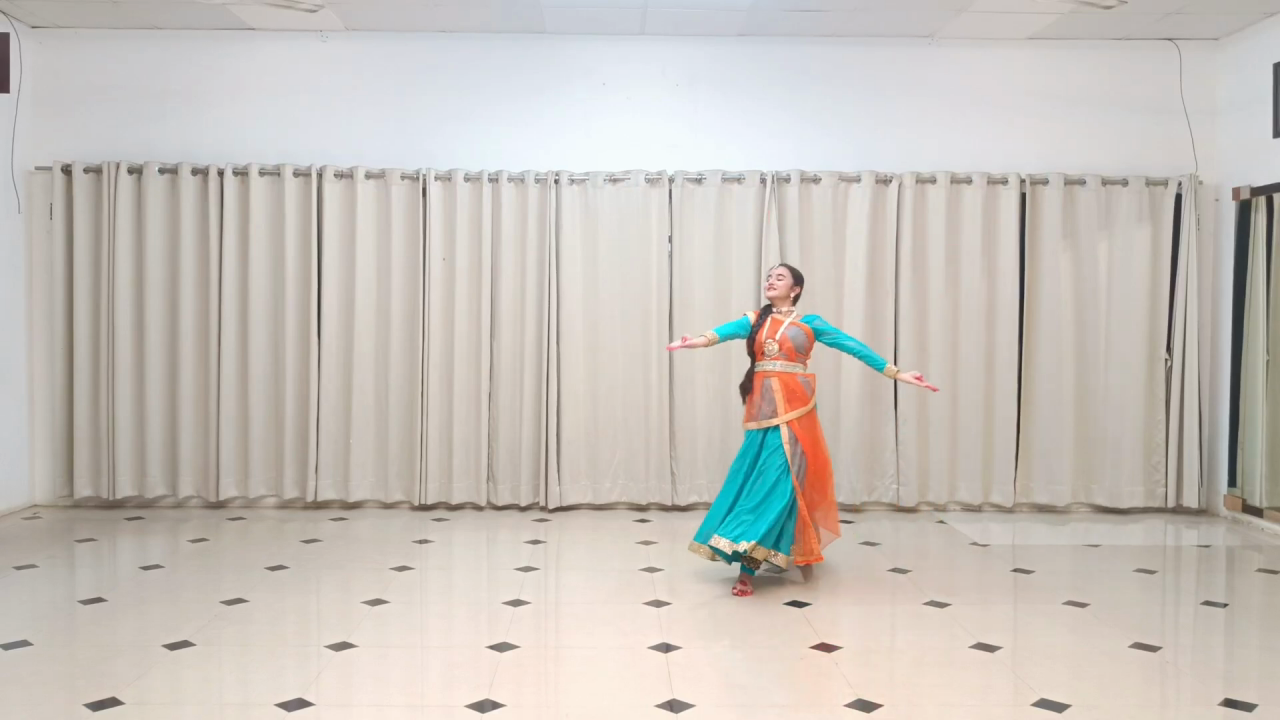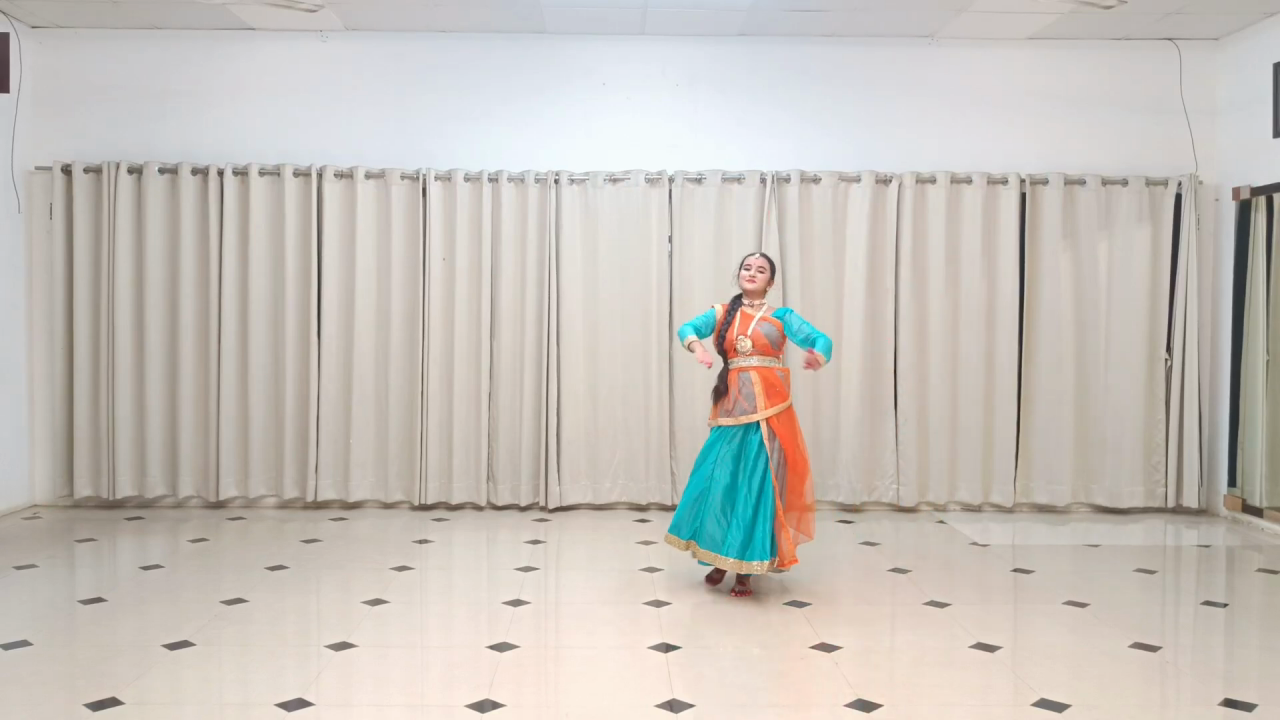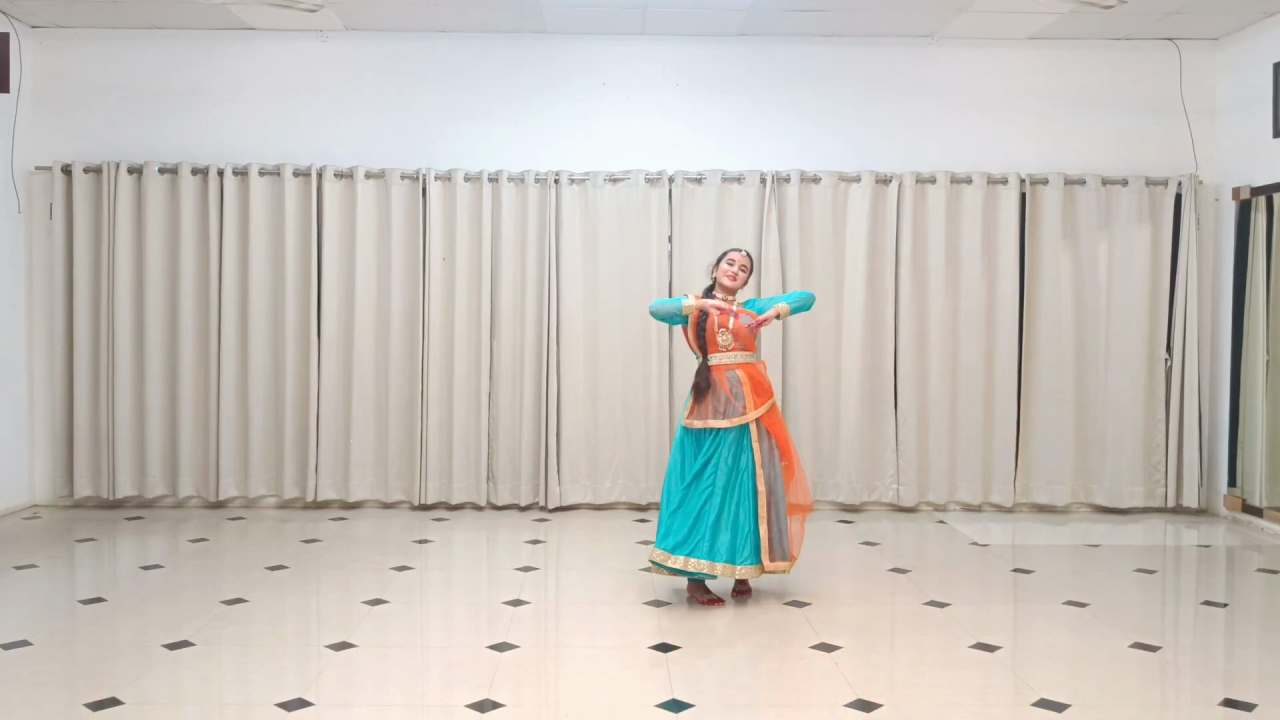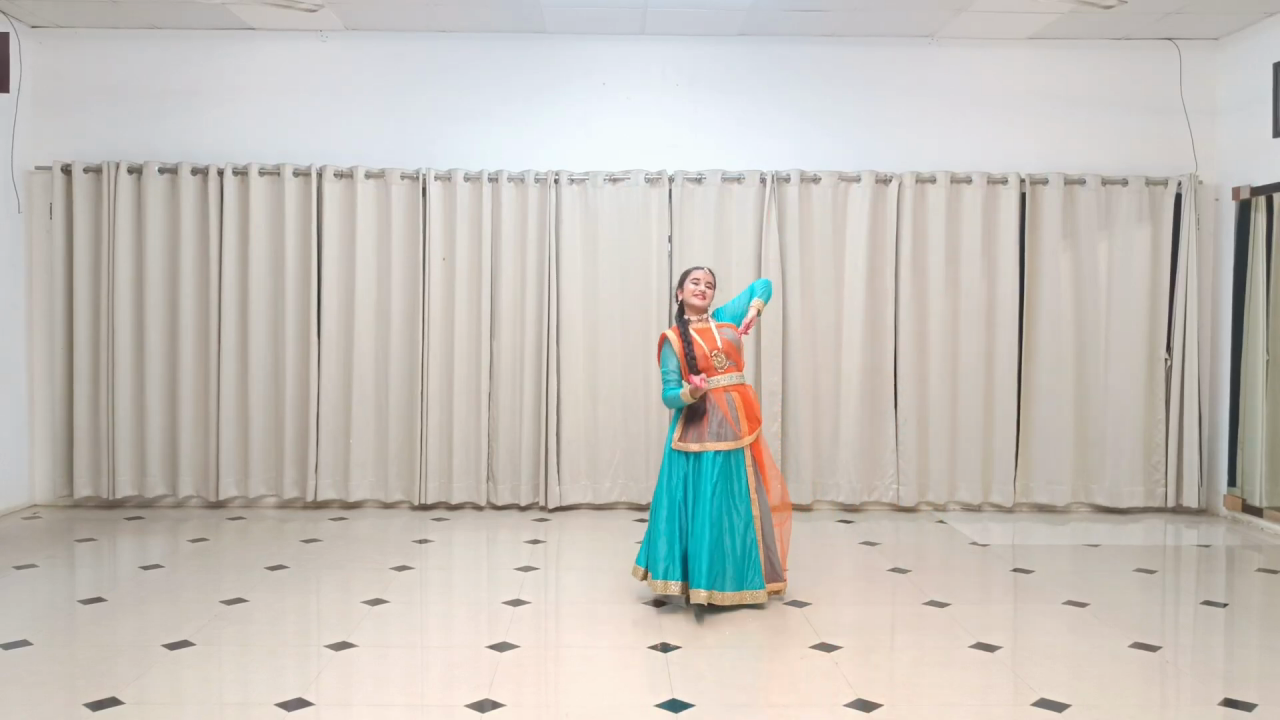
dt=0.3s
person 1, frame 1
left shoulder: (809, 323)
right shoulder: (753, 320)
left elbow: (851, 344)
right elbow: (727, 330)
left wrist: (895, 372)
right wrist: (700, 340)
left hip: (793, 410)
right hip: (761, 409)
left knee: (778, 483)
right knee: (754, 480)
left ankle: (748, 567)
right ankle: (776, 551)
person 1, frame 2
left shoulder: (783, 316)
right shoulder: (723, 313)
left elbow: (820, 338)
right elbow: (689, 328)
left wrist: (818, 356)
right wrist: (697, 346)
left hip: (768, 405)
right hip: (731, 403)
left knee: (760, 483)
right knee: (718, 479)
left ankle: (744, 571)
right ankle: (718, 557)
person 1, frame 3
left shoulder: (753, 308)
right shoulder: (694, 307)
left elbow: (807, 297)
right elbow: (657, 309)
left wrist: (776, 310)
right wrist: (703, 304)
left hip: (750, 402)
right hip: (710, 401)
left knee: (749, 483)
right knee: (704, 484)
left ankle: (742, 571)
right ankle: (696, 579)
person 1, frame 4
left shoulder: (725, 318)
right shoulder: (673, 340)
left elbow: (763, 284)
right elbow: (671, 394)
left wrist: (752, 313)
right wrist: (692, 391)
left hip: (738, 420)
right hip: (698, 425)
left knee: (734, 502)
right knee: (689, 502)
left ankle: (722, 579)
